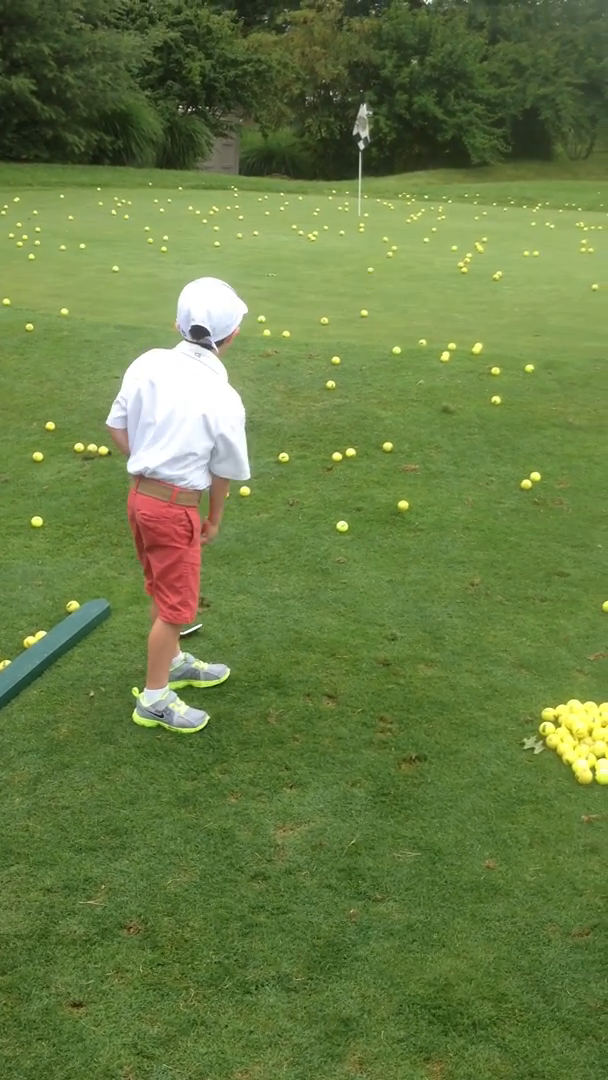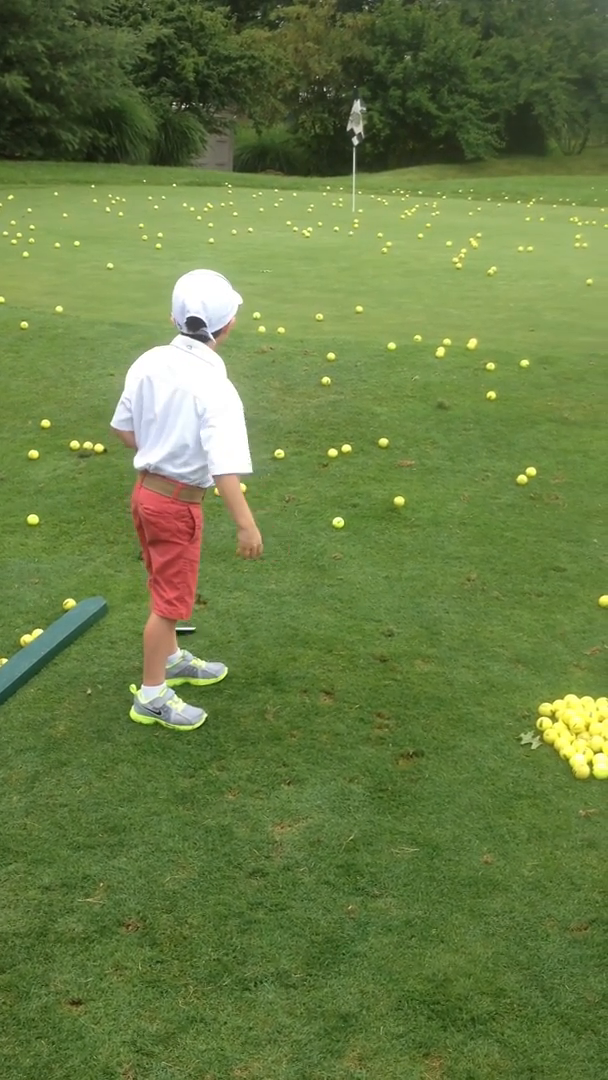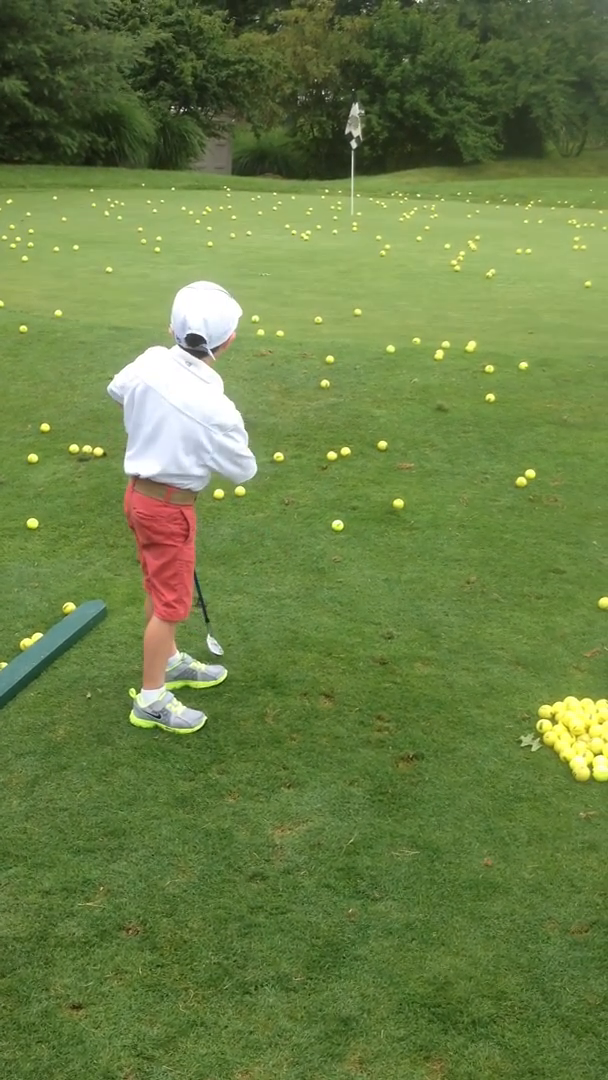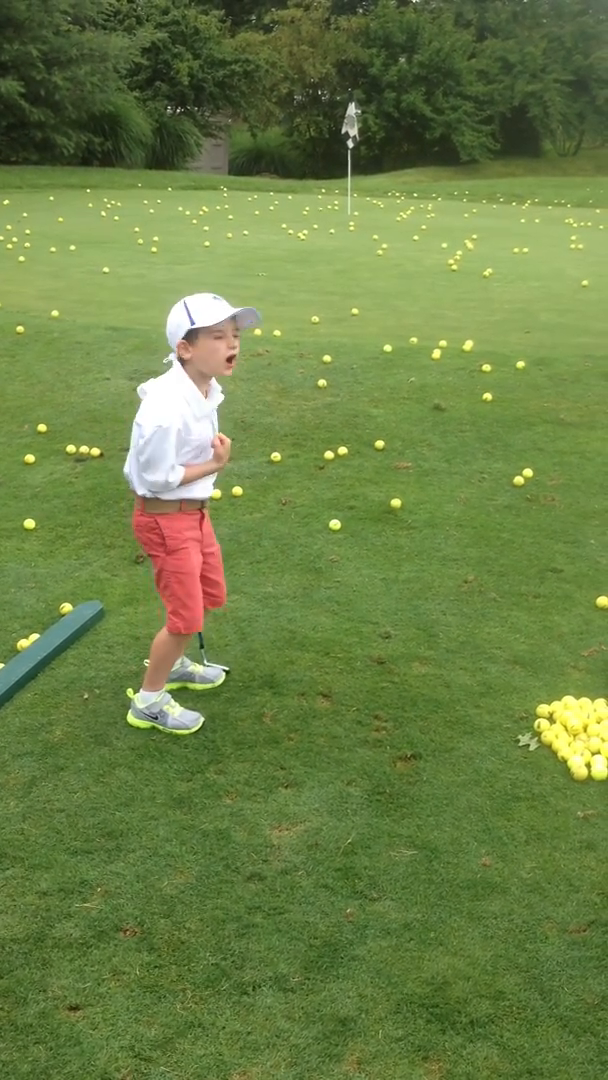
dt=0.5s
person 1, frame 1
left shoulder: (148, 364)
right shoulder: (222, 397)
left elbow: (116, 427)
right elbow: (228, 471)
right wrist: (215, 517)
left hip: (140, 495)
right hip: (175, 507)
left knee: (164, 591)
right knee: (175, 603)
left ankle: (173, 662)
right ankle: (154, 698)
person 1, frame 2
left shoulder: (150, 363)
right shoulder: (215, 387)
left elbow: (123, 427)
right elbow: (225, 466)
right wrist: (246, 525)
left hip: (146, 488)
right hip: (177, 501)
left knee: (165, 587)
right knee: (171, 598)
left ankle: (170, 659)
right ankle: (151, 695)
person 1, frame 3
left shoulder: (149, 363)
right shoulder: (214, 409)
left elbow: (118, 389)
right elbow: (243, 473)
right wrist: (225, 445)
left hip: (138, 491)
right hip: (169, 506)
left knee: (163, 589)
right knee: (170, 601)
left ankle: (169, 662)
right ankle: (150, 698)
person 1, frame 4
left shoulder: (202, 387)
right shoulder: (165, 413)
right elbow: (151, 479)
right wrist: (213, 465)
left hip: (192, 512)
right hip: (165, 518)
left knee: (208, 595)
right knee: (184, 615)
left ankle: (173, 663)
right ankle: (149, 699)
